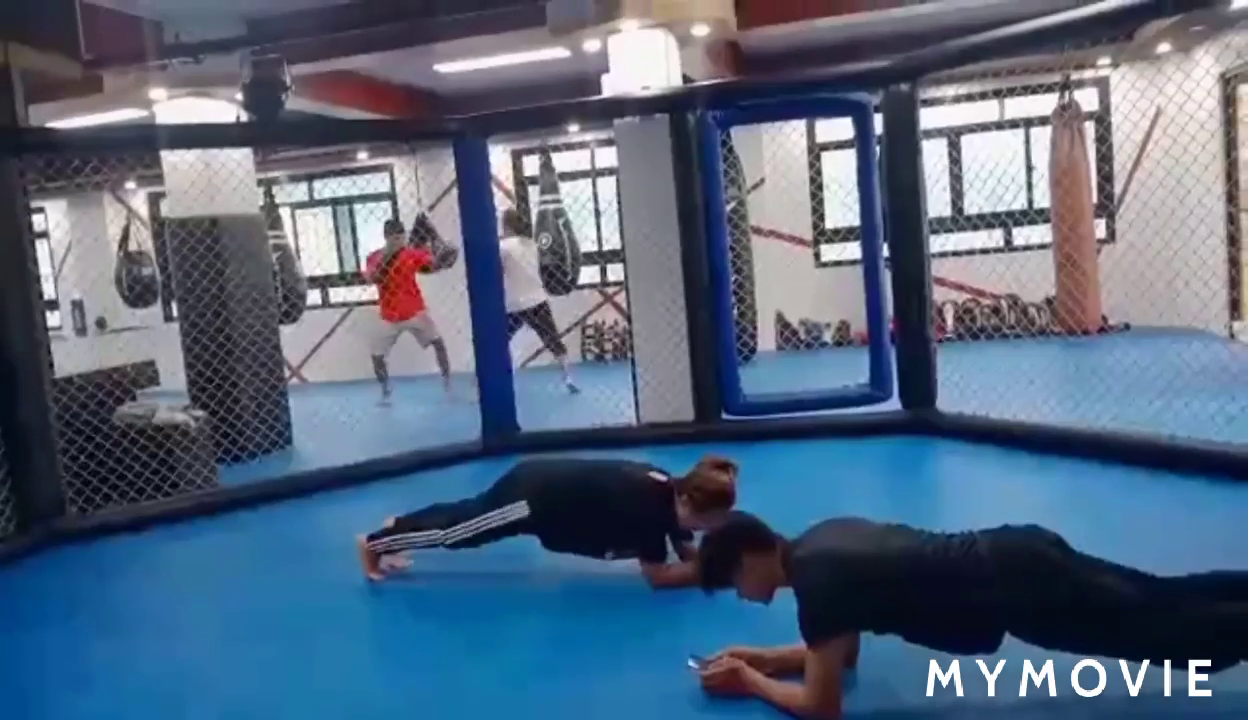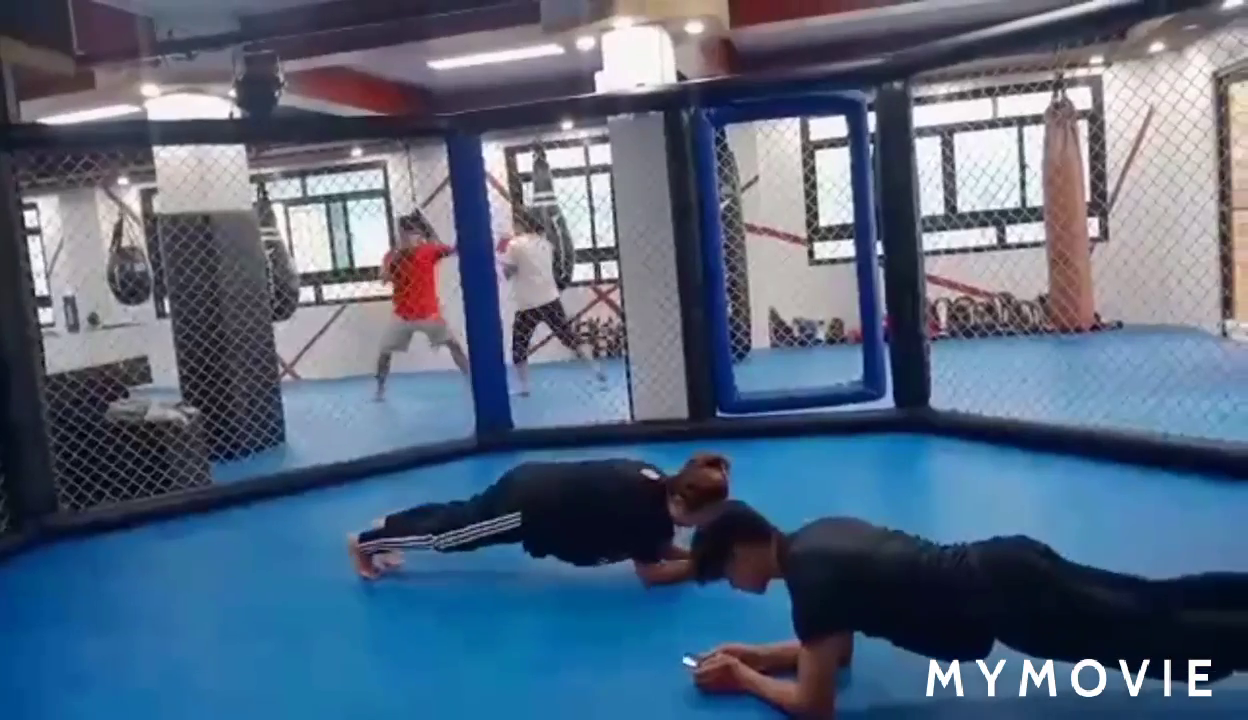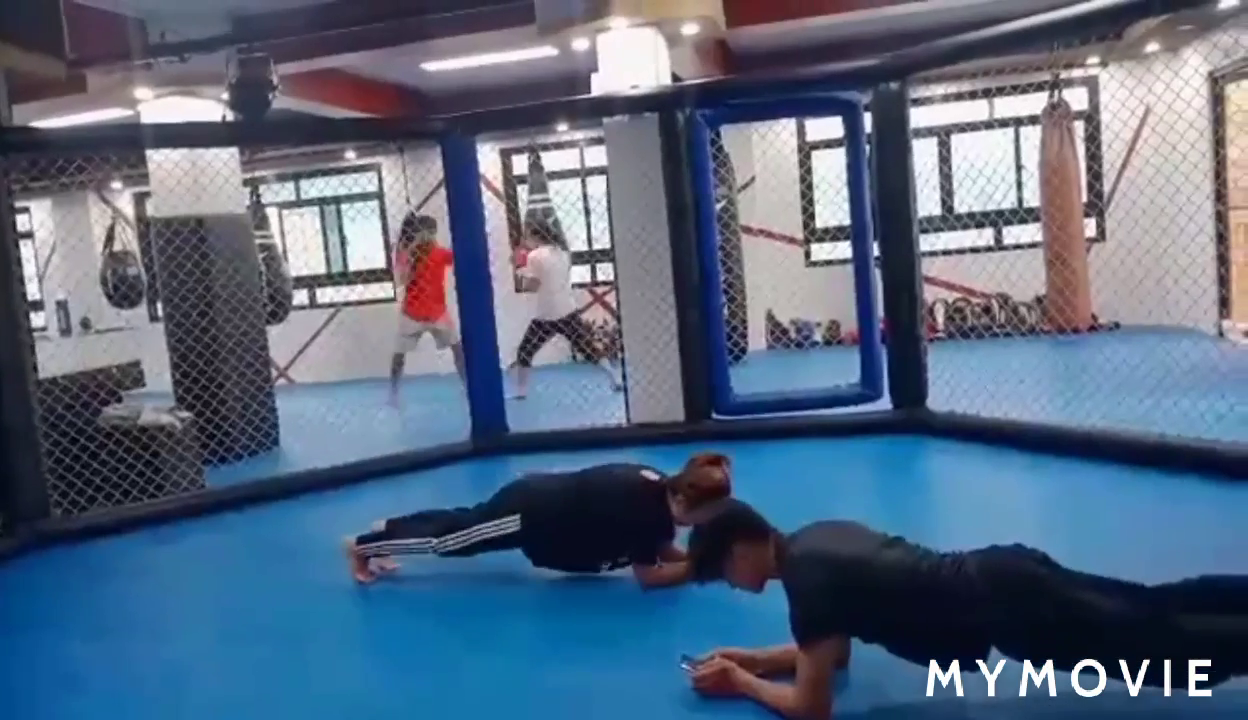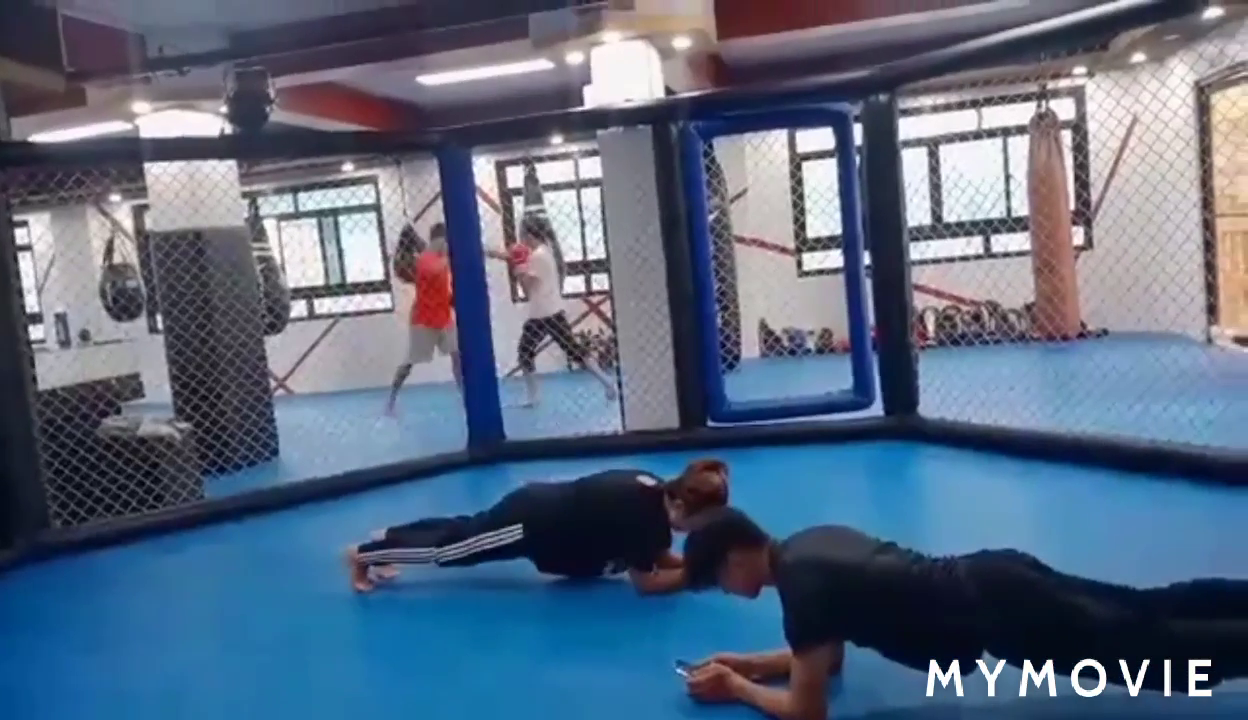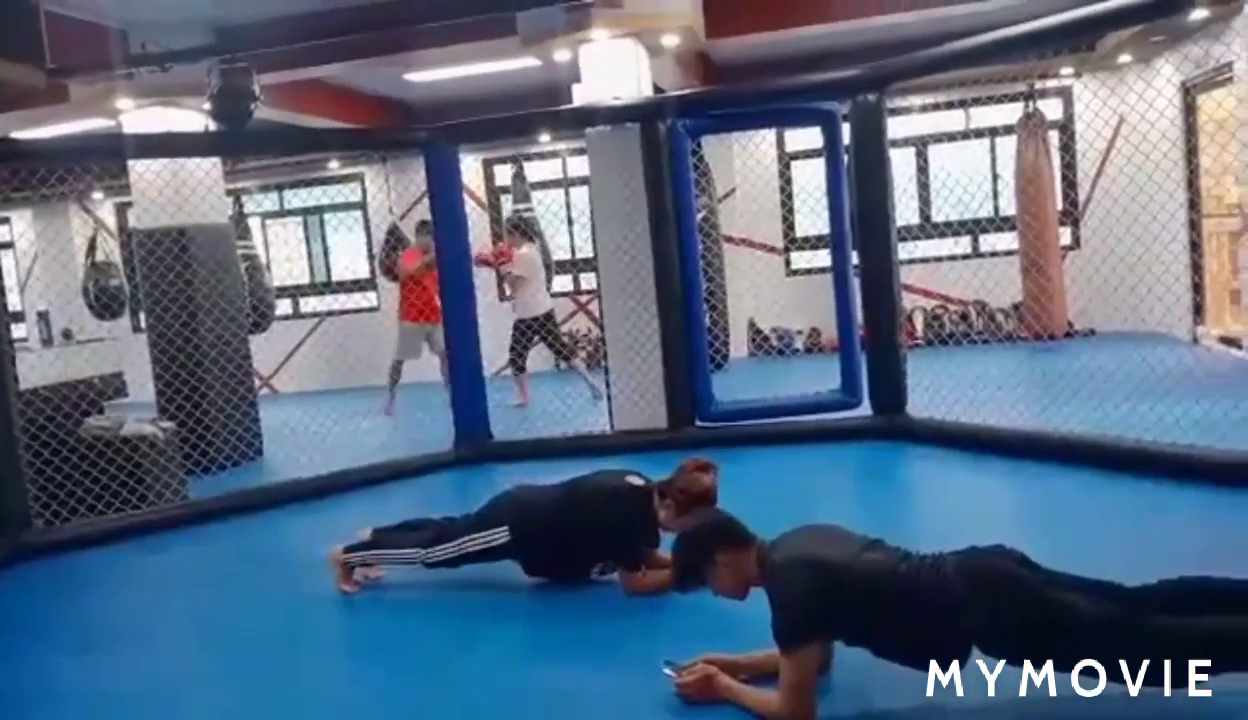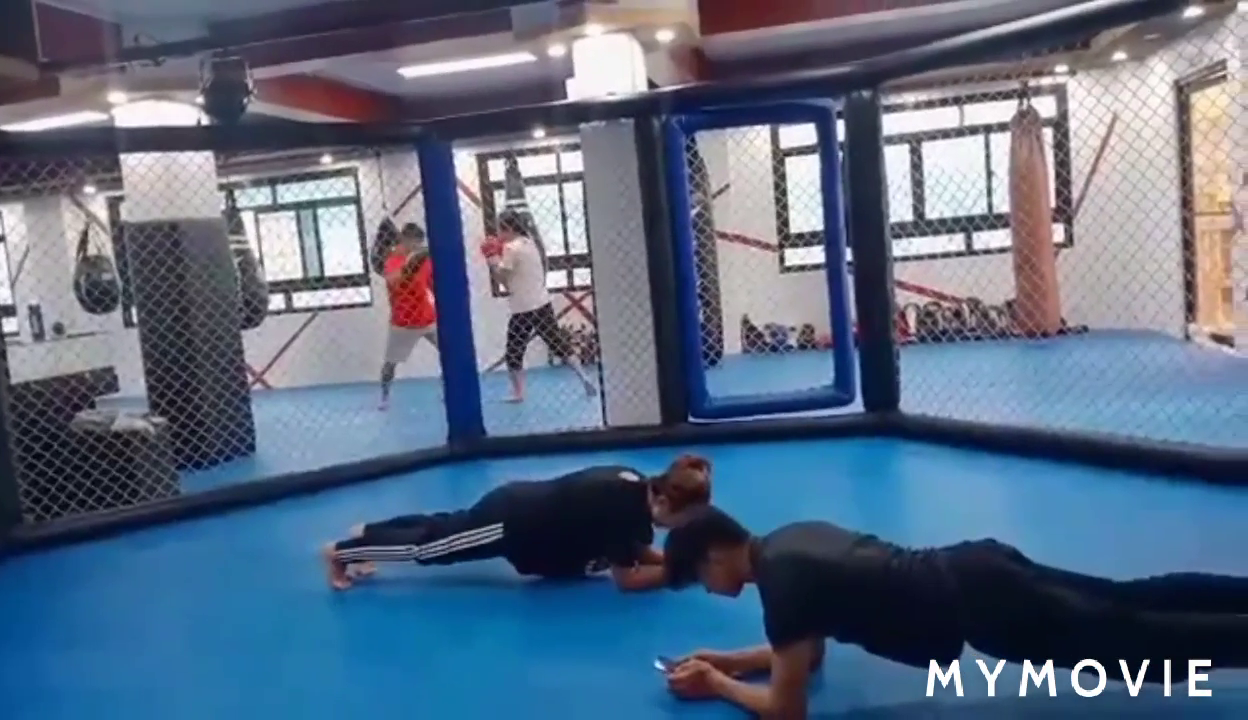
dt=0.2s
person 1, frame 1
left shoulder: (818, 580)
right shoulder: (819, 543)
right elbow: (842, 649)
right wrist: (763, 656)
left hip: (1017, 586)
right hip: (1017, 557)
left knee: (1169, 633)
right knee: (1169, 601)
person 1, frame 2
left shoulder: (812, 578)
right shoulder: (816, 538)
right elbow: (836, 647)
right wrist: (758, 654)
left hip: (1011, 599)
right hip: (1008, 565)
left knee: (1168, 641)
right knee: (1164, 603)
person 1, frame 3
left shoulder: (809, 580)
right shoulder: (814, 541)
right elbow: (832, 648)
right wrist: (756, 658)
left hip: (1008, 607)
right hip: (1006, 573)
left knee: (1164, 647)
right knee: (1162, 608)
person 1, frame 4
left shoulder: (802, 586)
right shoulder: (807, 546)
right elbow: (826, 654)
right wrist: (751, 663)
left hip: (1001, 611)
right hip: (999, 578)
left knee: (1155, 649)
right knee: (1155, 611)
person 1, frame 5
left shoulder: (790, 586)
right shoulder: (794, 546)
right elbow: (813, 653)
right wrist: (738, 663)
left hip: (988, 608)
right hip: (986, 574)
left knee: (1143, 647)
right knee: (1143, 608)
person 1, frame 6
left shoulder: (783, 582)
right shoulder: (786, 543)
right elbow: (807, 651)
right wrist: (729, 659)
left hip: (978, 604)
right hip: (978, 570)
left knee: (1137, 642)
right knee: (1135, 604)
person 2, frame 1
left shoulder: (671, 489)
right shoulder: (650, 505)
left elbow: (686, 551)
right elbow: (658, 575)
left hip: (544, 480)
right hip: (537, 497)
left knee: (467, 516)
right knee: (457, 528)
left ankle: (395, 528)
right ankle: (374, 541)
person 2, frame 2
left shoulder: (661, 486)
right shoulder: (644, 505)
left elbow: (665, 549)
right elbow: (652, 572)
left hip: (537, 484)
right hip: (531, 505)
left knee: (460, 515)
right knee: (448, 534)
left ankle: (387, 526)
right ankle: (365, 541)
person 2, frame 3
left shoulder: (660, 488)
right shoulder: (646, 506)
left elbow: (665, 551)
right elbow: (650, 574)
left hip: (541, 496)
right hip: (533, 514)
left knee: (462, 522)
right knee: (449, 538)
left ankle: (386, 529)
right ankle: (362, 545)
person 2, frame 4
left shoulder: (656, 493)
right shoulder: (643, 511)
left elbow: (660, 557)
right elbow: (646, 581)
left hip: (540, 506)
right hip: (534, 523)
left knee: (464, 531)
right knee: (450, 547)
left ankle: (388, 537)
right ankle: (365, 554)
person 2, frame 5
left shoulder: (644, 492)
right shoulder: (632, 511)
left elbow: (647, 556)
right elbow: (635, 582)
left hip: (528, 508)
right hip: (521, 526)
left knee: (450, 532)
right knee: (437, 547)
left ankle: (374, 537)
right ankle: (350, 555)
person 2, frame 6
left shoulder: (638, 486)
right shoulder: (627, 506)
left elbow: (640, 551)
right elbow: (627, 577)
left hip: (521, 504)
right hip: (515, 524)
left knee: (443, 527)
right knee: (429, 544)
left ankle: (366, 533)
right ankle: (342, 551)
person 3, frame 1
left shoulder: (413, 254)
right shoulder: (375, 257)
left elbow: (435, 264)
right elbow: (371, 278)
right wrist: (387, 254)
left hip: (415, 312)
right hip: (390, 317)
left knee: (438, 343)
right knee: (376, 355)
left ankle: (448, 386)
right ankle: (386, 392)
person 3, frame 2
left shoulder: (430, 249)
right shoulder: (391, 256)
left elbow: (452, 249)
right elbow: (384, 278)
right wrist: (399, 252)
left hip: (430, 312)
right hip: (403, 315)
left knee: (453, 344)
right knee: (385, 351)
right ankle: (380, 389)
person 3, frame 3
left shoulder: (442, 252)
right shoulder: (404, 254)
right elbow: (402, 280)
right wrist: (412, 250)
left hip: (439, 313)
right hip: (412, 315)
left knee: (458, 347)
right knee: (399, 353)
right ankle: (394, 391)
person 3, frame 4
left shoulder: (443, 261)
right shoulder: (425, 259)
right elbow: (438, 269)
left hip: (444, 320)
right hip: (424, 321)
left knee: (458, 355)
right knee: (409, 362)
right ankle: (392, 400)
person 3, frame 5
left shoulder: (433, 259)
right shoulder: (408, 256)
right elbow: (409, 270)
right wrist: (430, 258)
left hip: (434, 317)
right hip: (411, 319)
left knee: (445, 355)
right knee: (399, 359)
right ankle: (391, 399)
person 3, frame 6
left shoulder: (426, 260)
right shoulder: (393, 260)
left elbow: (434, 285)
right elbow: (390, 284)
right wrist: (409, 261)
left hip: (429, 319)
right hip: (403, 323)
right knee: (390, 362)
right ankle: (385, 397)
person 4, frame 1
left shoulder: (503, 246)
right shoulder: (531, 245)
left hip: (515, 307)
right hip: (538, 302)
right knee: (553, 341)
right ankle: (568, 378)
person 4, frame 2
left shoulder: (514, 245)
right shoulder: (545, 243)
left elbow: (508, 273)
left wrist: (504, 254)
left hip: (527, 305)
right hip: (550, 300)
left knee: (519, 347)
right knee: (568, 336)
left ankle: (523, 386)
right ankle: (596, 368)
person 4, frame 3
left shoulder: (534, 257)
right shoulder: (562, 253)
left elbow: (530, 287)
left wrist: (521, 269)
left hip: (547, 316)
right hip: (569, 311)
left knee: (525, 351)
right knee: (588, 347)
left ankle: (520, 390)
right ankle: (615, 379)
person 4, frame 4
left shoulder: (537, 255)
right shoulder: (545, 250)
left elbow: (529, 286)
left wrist: (520, 267)
left hip: (541, 314)
right hip: (555, 311)
left knee: (525, 353)
right knee: (574, 348)
left ankle: (532, 397)
right ankle: (605, 382)
person 4, frame 5
left shoulder: (521, 254)
right shoulder: (532, 249)
left elbow: (514, 284)
left wrist: (504, 266)
left hip: (529, 314)
right hip: (544, 309)
left knee: (517, 356)
right knee: (562, 348)
left ankle: (523, 397)
right ankle: (590, 382)
person 4, frame 6
left shoulder: (510, 249)
right shoulder: (530, 244)
left elbow: (501, 278)
left wrist: (493, 258)
left hip: (524, 309)
right hip: (543, 303)
left knee: (514, 351)
right knee: (560, 343)
left ankle: (518, 392)
right ankle: (584, 379)
